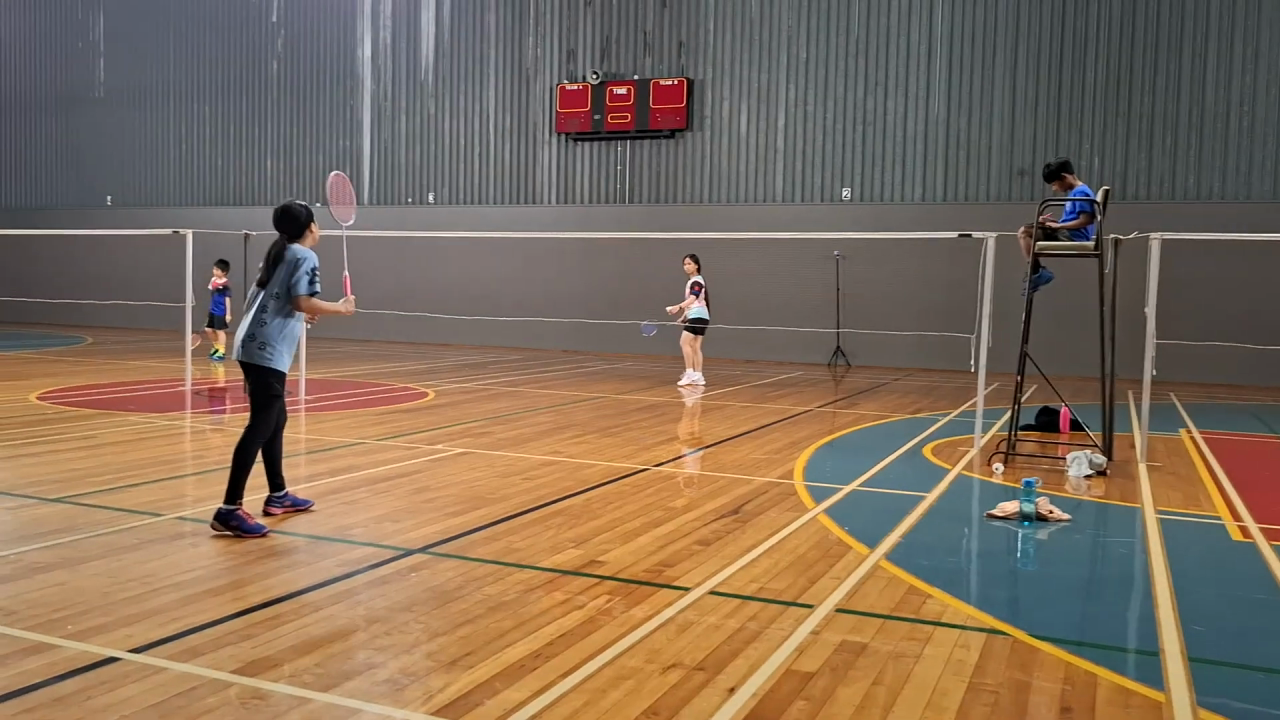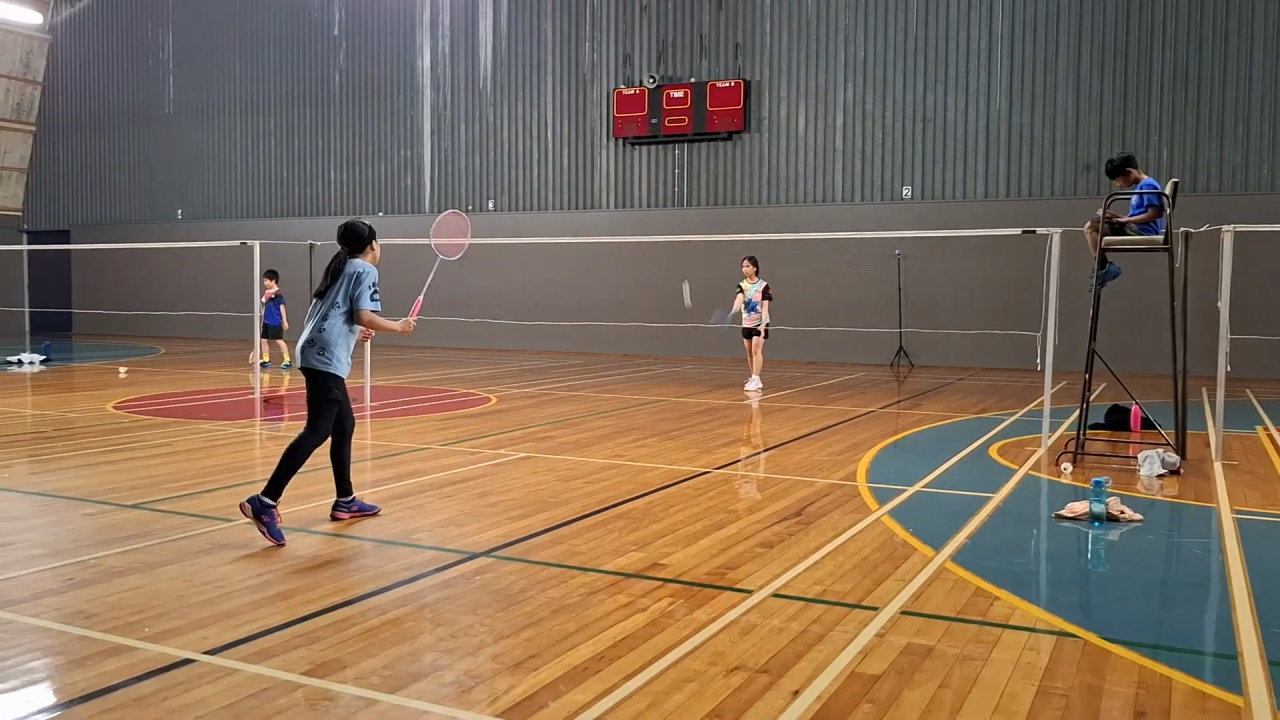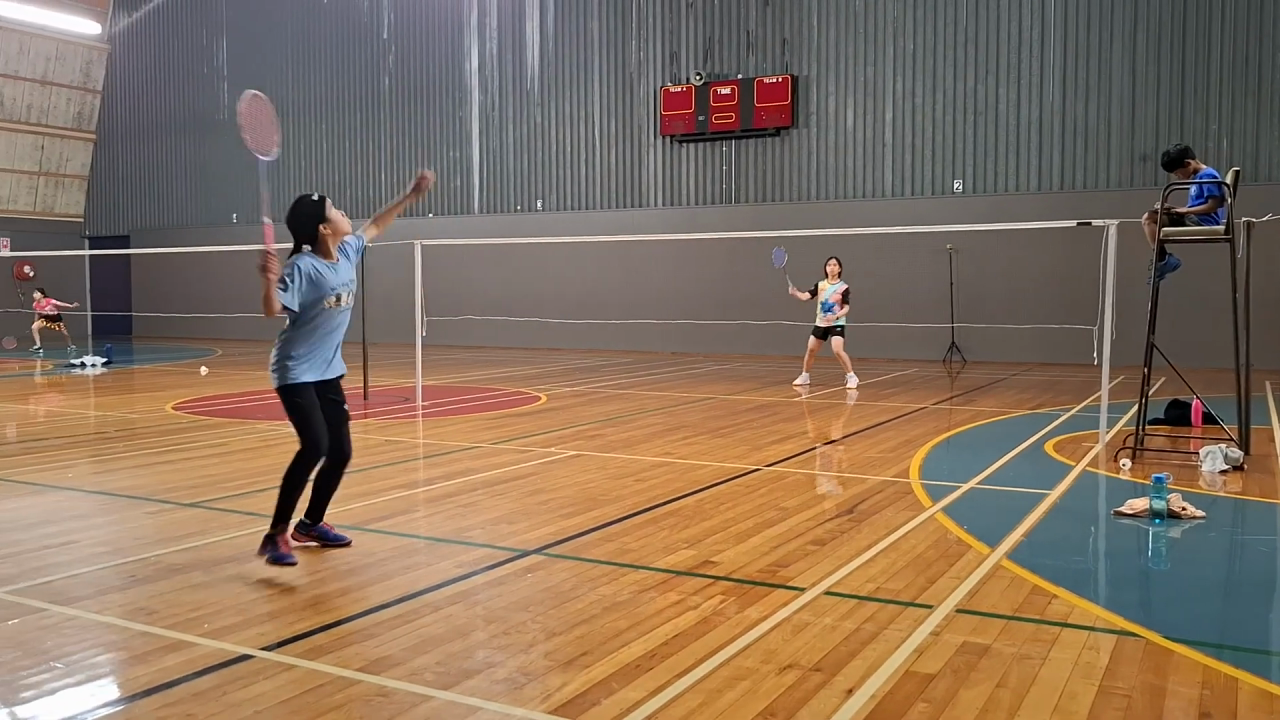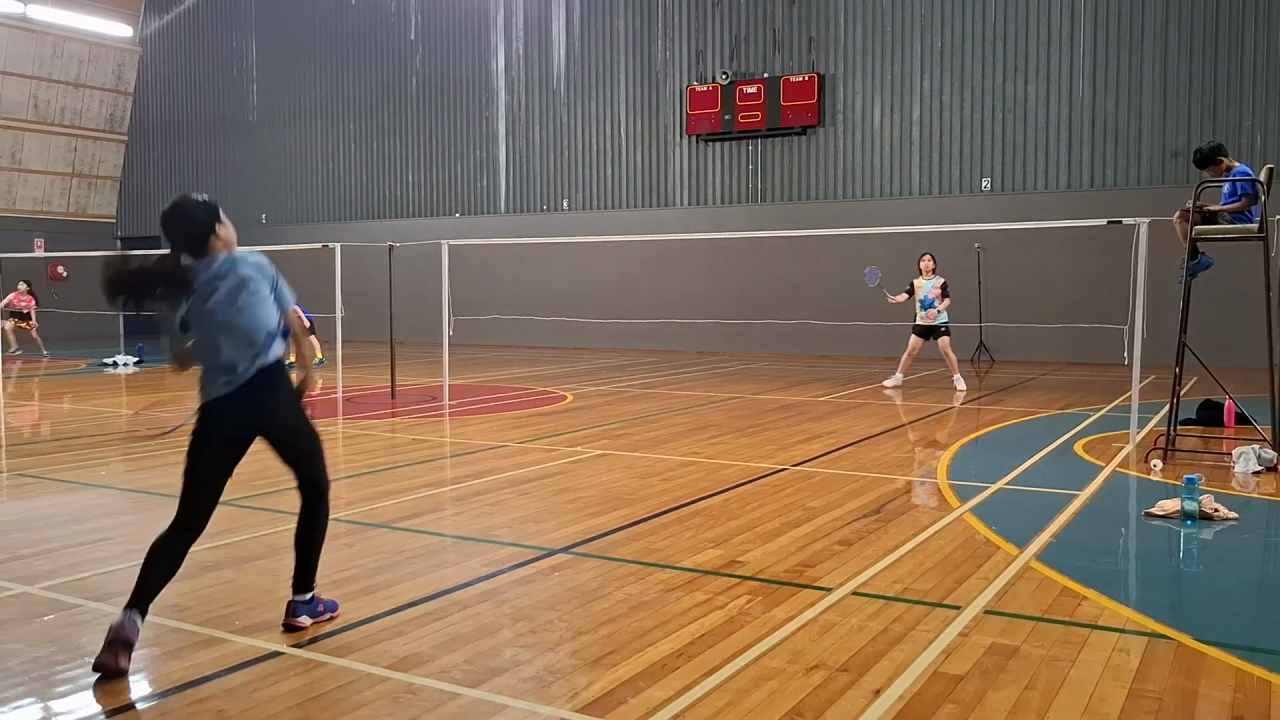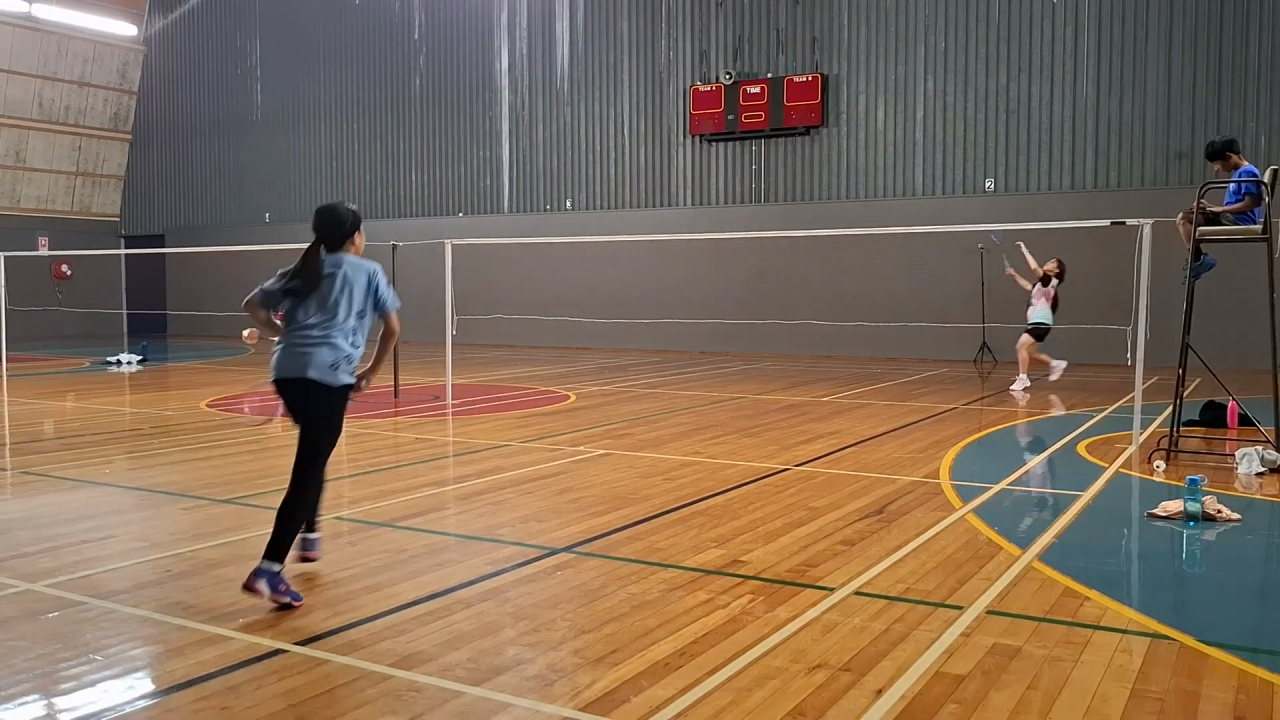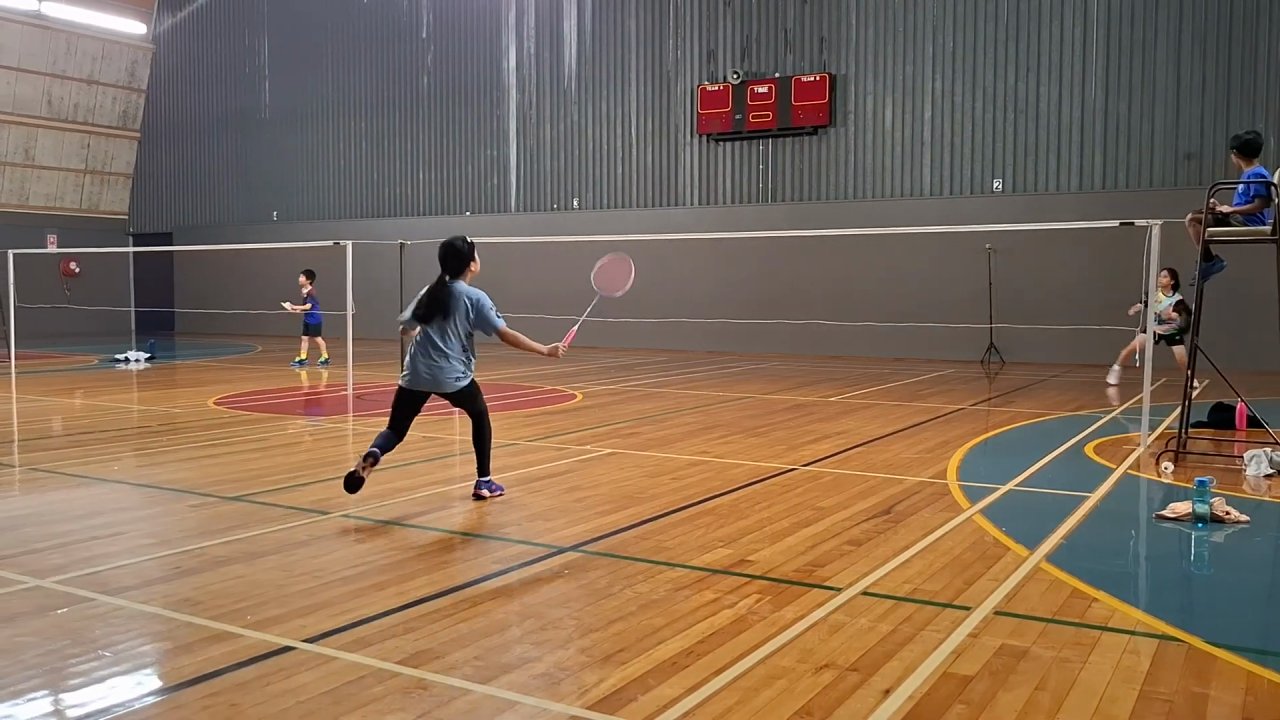
dt=0.7s
person 1, frame 1
left shoulder: (280, 254)
right shoulder: (304, 256)
right elbow: (303, 303)
left wrist: (301, 316)
right wrist: (341, 308)
left hip: (254, 345)
right hip: (267, 350)
left knee: (275, 421)
right knee: (261, 426)
left ankle: (278, 495)
right ankle: (229, 509)
person 1, frame 2
left shoulder: (341, 269)
right shoulder: (365, 270)
right elbow: (364, 317)
left wrist: (355, 334)
right wrist: (398, 326)
left hip: (320, 354)
right hip: (327, 357)
left knee: (344, 425)
right knee: (317, 431)
left ankle: (345, 501)
right ankle: (264, 502)
person 1, frame 3
left shoulder: (347, 253)
right shoulder: (302, 266)
left elbow: (373, 226)
right elbow: (272, 309)
left wrist: (412, 195)
right wrist: (268, 279)
left hip: (328, 369)
right hip: (297, 372)
left knee: (340, 453)
right knee: (316, 447)
left ankle: (311, 524)
right ankle: (277, 534)
person 1, frame 4
left shoulder: (177, 291)
right shoulder: (254, 264)
left elbow: (185, 357)
right elbow: (296, 325)
right wrist: (308, 369)
left hip: (218, 406)
right hip: (269, 390)
left knee: (188, 524)
right knee: (315, 490)
left ankle: (129, 625)
right ankle: (302, 603)
person 1, frame 5
left shoulder: (300, 270)
right shoulder: (369, 271)
left elbow: (252, 304)
right elbow: (392, 328)
right wrist: (370, 372)
left hip: (287, 371)
right hip: (329, 375)
left knee: (312, 457)
right knee: (308, 470)
left ankle: (308, 533)
right ankle: (268, 570)
person 1, frame 6
left shoulder: (429, 293)
right shoulder: (476, 298)
left elbow: (406, 329)
right elbow: (507, 335)
right wrist: (546, 350)
left hip: (415, 374)
right hip: (453, 376)
left knee: (396, 430)
right knee: (480, 416)
left ankle: (372, 455)
right ankle: (484, 481)
